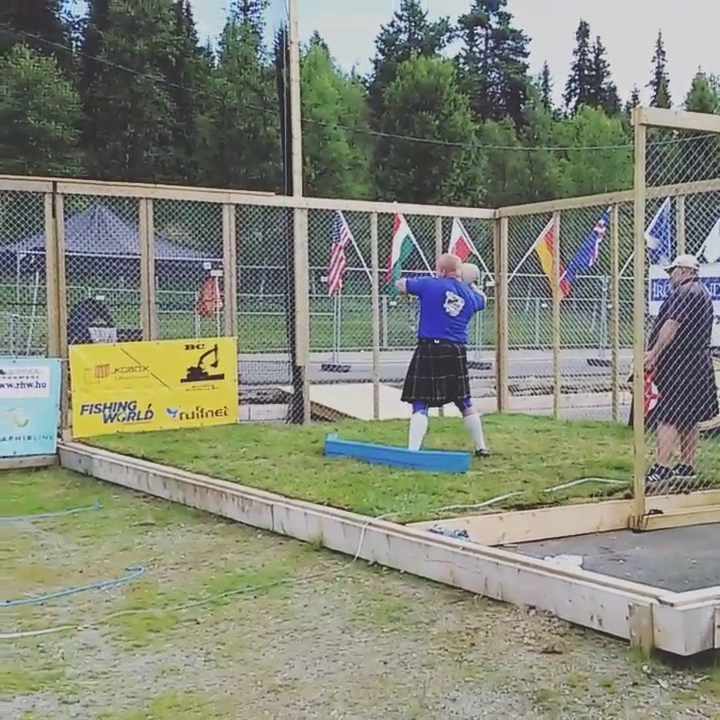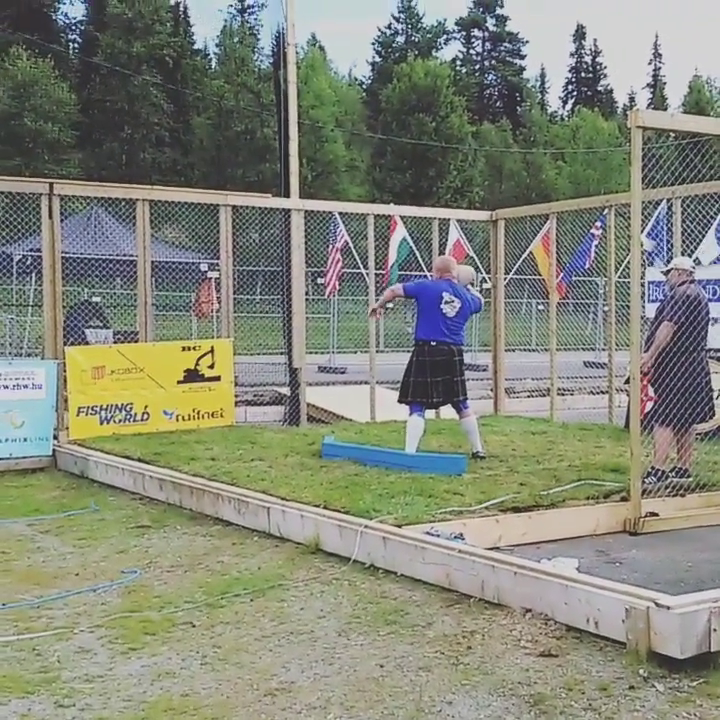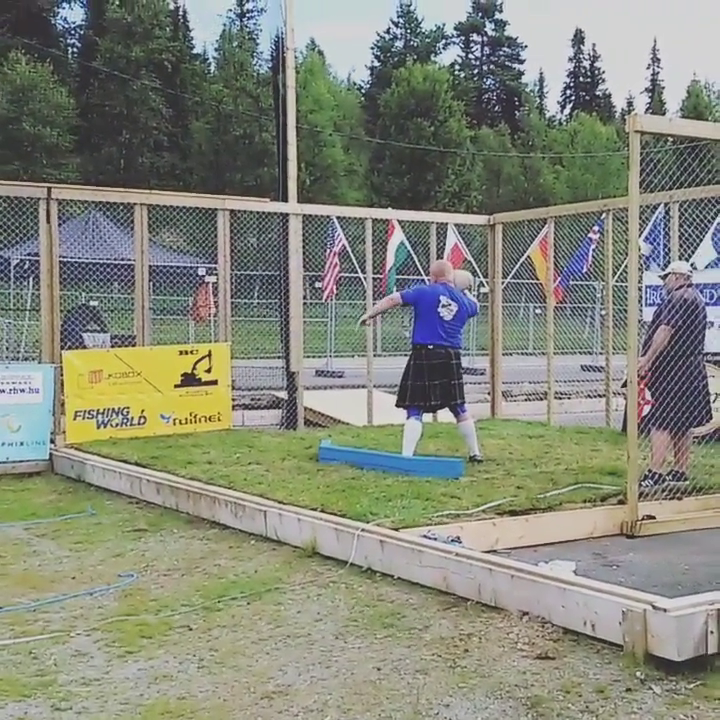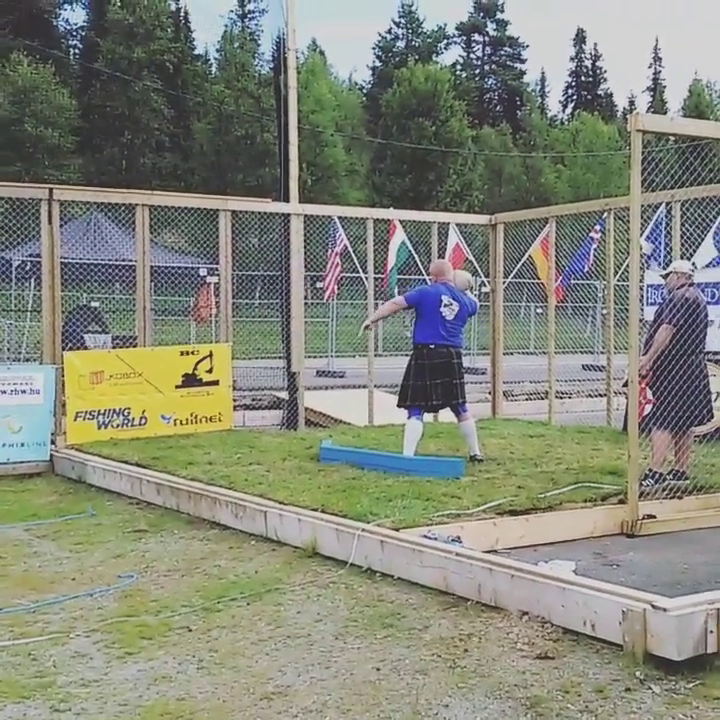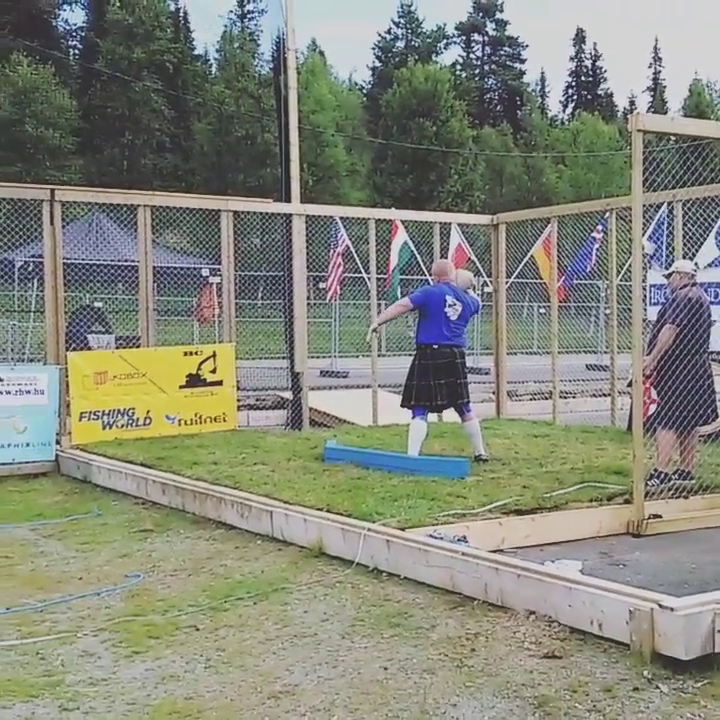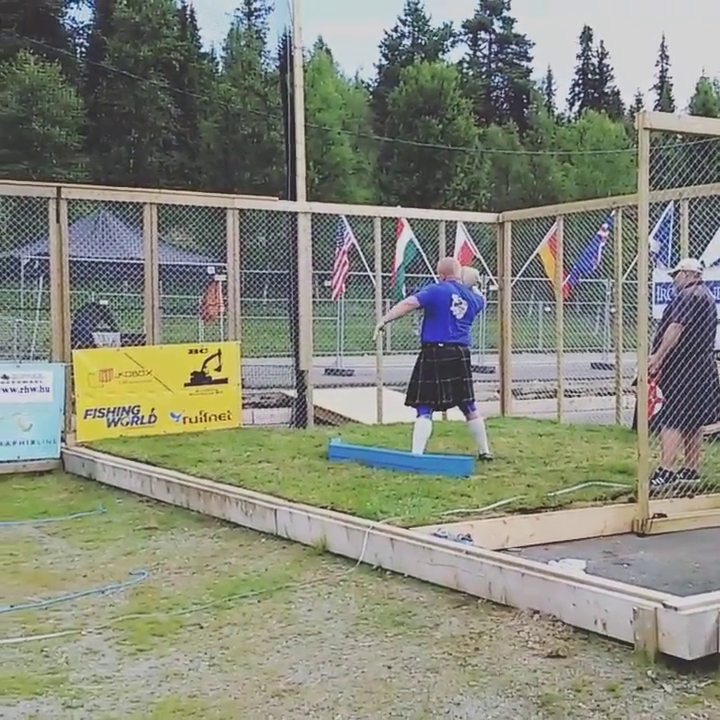
dt=0.1s
person 1, frame 1
left shoulder: (685, 292)
left elbow: (673, 323)
left wrist: (654, 352)
left hip: (679, 363)
right hip: (697, 362)
left knee: (667, 416)
right knee: (689, 416)
left ankle: (662, 468)
right ankle: (687, 466)
person 1, frame 2
left shoulder: (681, 294)
right shoulder: (699, 295)
left elbow: (669, 326)
left wrist: (651, 354)
left hip: (675, 365)
right hip: (693, 365)
left knee: (664, 418)
right knee: (685, 419)
left ankle: (658, 470)
right ankle: (683, 469)
person 1, frame 3
left shoulder: (679, 298)
right shoulder: (696, 299)
left elbow: (666, 329)
left wrist: (648, 358)
left hip: (673, 369)
right hip: (690, 368)
left knee: (661, 421)
right knee: (682, 422)
left ankle: (656, 474)
right ankle: (680, 471)
person 1, frame 4
left shoulder: (680, 297)
right shoulder: (698, 298)
left elbow: (667, 329)
left wrist: (649, 357)
left hip: (674, 368)
right hip: (690, 368)
left knee: (662, 421)
right knee: (683, 421)
left ankle: (656, 473)
right ankle: (681, 471)
person 1, frame 5
left shoulder: (683, 297)
right shoulder: (700, 297)
left elbow: (671, 328)
left wrist: (653, 357)
left hip: (678, 368)
right hip: (695, 367)
left knee: (666, 420)
right knee: (688, 421)
left ankle: (661, 473)
right ankle: (686, 471)
person 1, frame 6
left shoulder: (689, 295)
left elbow: (676, 327)
left wrist: (658, 356)
left hip: (683, 367)
right hip: (700, 366)
left knee: (672, 419)
right knee: (693, 420)
left ankle: (666, 472)
right ankle: (691, 470)
person 2, frame 1
left shoulder: (432, 285)
right shoulder: (470, 294)
left elbow: (401, 284)
right elbow: (481, 299)
right wrist: (472, 284)
left hip: (431, 352)
right hip: (457, 352)
left knee: (422, 404)
right knee: (466, 403)
left ankle: (414, 452)
right ankle: (482, 448)
person 2, frame 2
left shoulder: (427, 286)
right shoulder: (467, 297)
left elbow: (394, 290)
right elbow: (479, 302)
left wrist: (379, 304)
right wrist: (468, 286)
left hip: (427, 353)
right hip: (453, 354)
left knee: (417, 407)
right knee: (462, 404)
left ankle: (409, 454)
right ankle: (477, 450)
person 2, frame 3
left shoulder: (425, 292)
right shoulder: (463, 301)
left elbow: (392, 300)
right elbow: (474, 306)
left wrist: (369, 314)
right wrist: (464, 290)
left hip: (424, 356)
right hip: (451, 358)
left knee: (415, 411)
right knee: (459, 408)
left ankle: (406, 457)
right ankle: (475, 453)
person 2, frame 4
left shoulder: (426, 292)
right shoulder: (464, 301)
left elbow: (396, 303)
right elbow: (474, 305)
left wrist: (372, 319)
right wrist: (465, 290)
left hip: (426, 356)
right hip: (452, 358)
left knee: (416, 411)
right knee: (460, 407)
left ankle: (407, 457)
right ankle: (476, 453)
person 2, frame 5
left shoulder: (430, 292)
right shoulder: (467, 300)
left elbow: (402, 305)
right elbow: (475, 303)
left wrist: (378, 322)
right wrist: (465, 288)
left hip: (430, 356)
right hip: (455, 357)
left knee: (420, 410)
right knee: (464, 407)
left ankle: (412, 457)
right ankle: (480, 453)
person 2, frame 6
left shoulder: (436, 291)
right shoulder: (473, 298)
left elbow: (408, 304)
right elbow: (480, 299)
left wrist: (384, 320)
right wrist: (470, 285)
left hip: (435, 355)
right hip: (460, 356)
left knee: (425, 409)
right knee: (469, 406)
left ankle: (416, 456)
right ankle: (485, 451)
